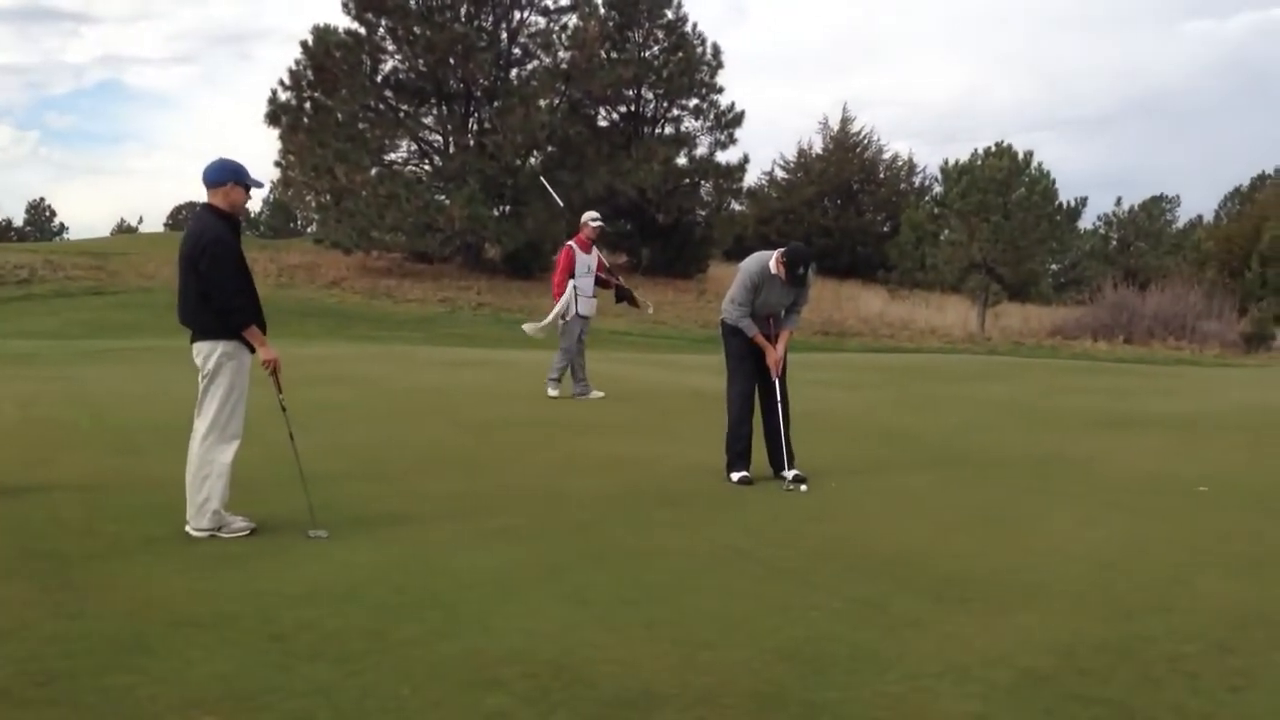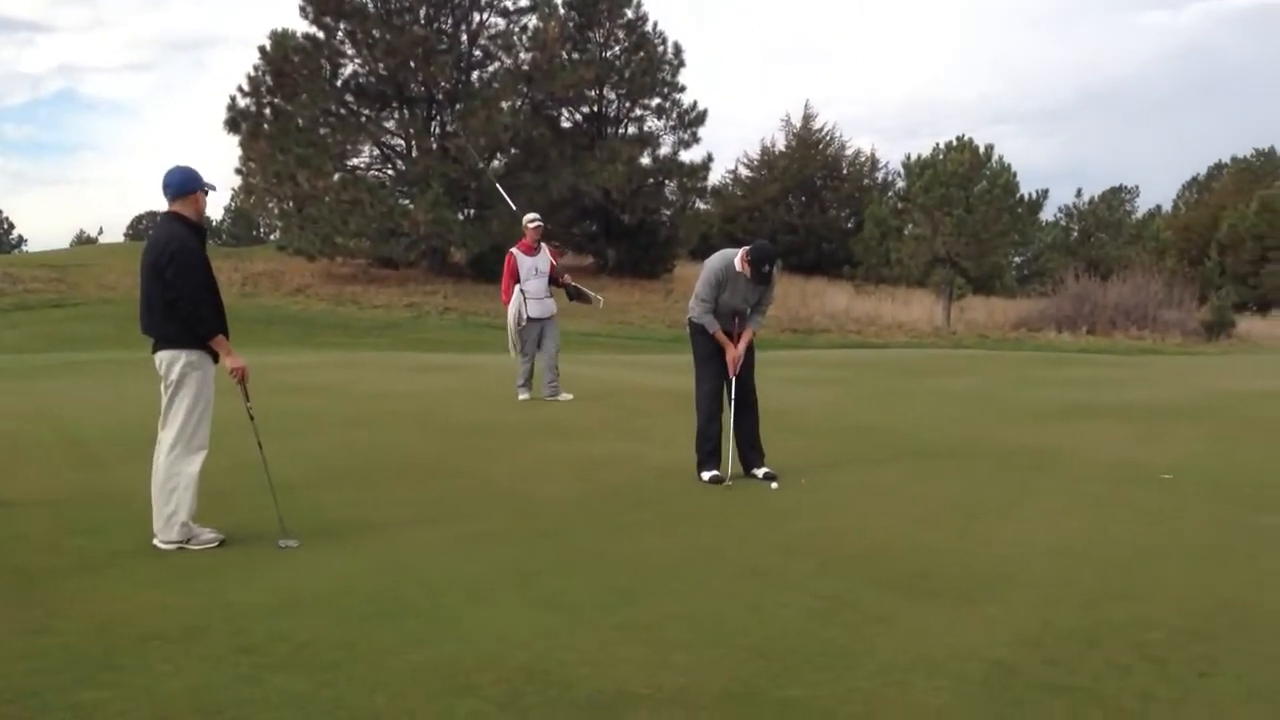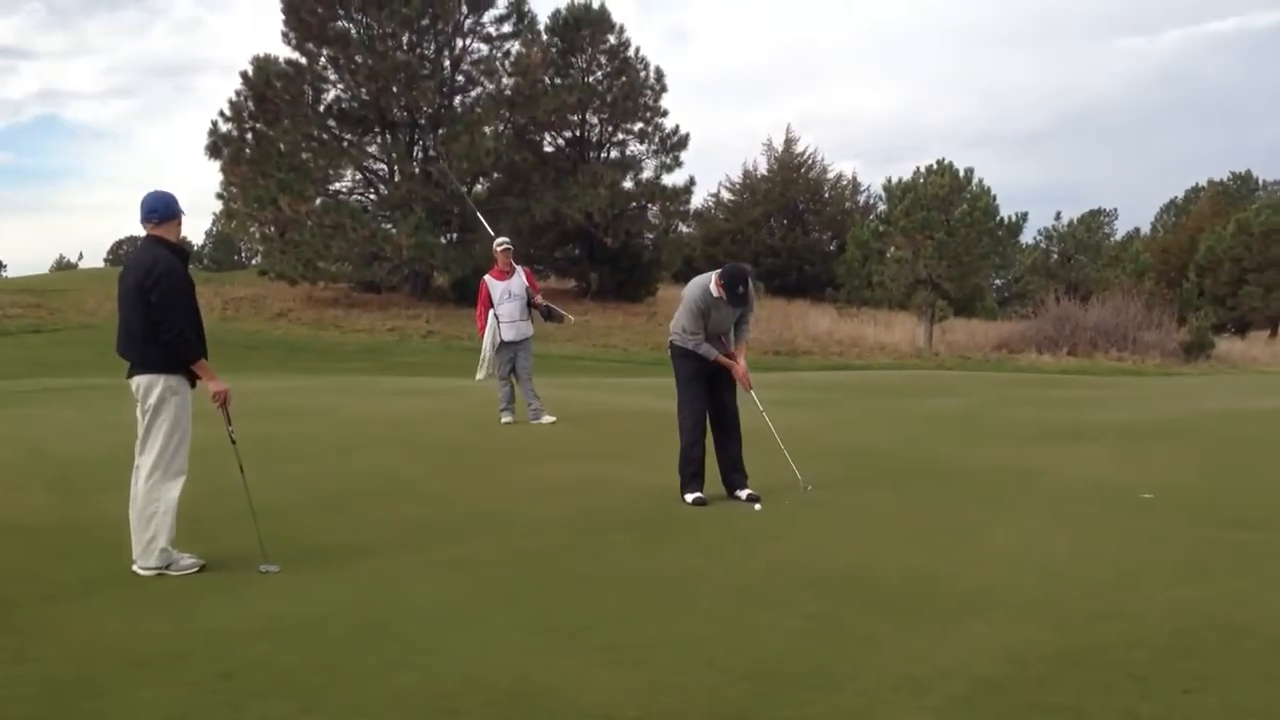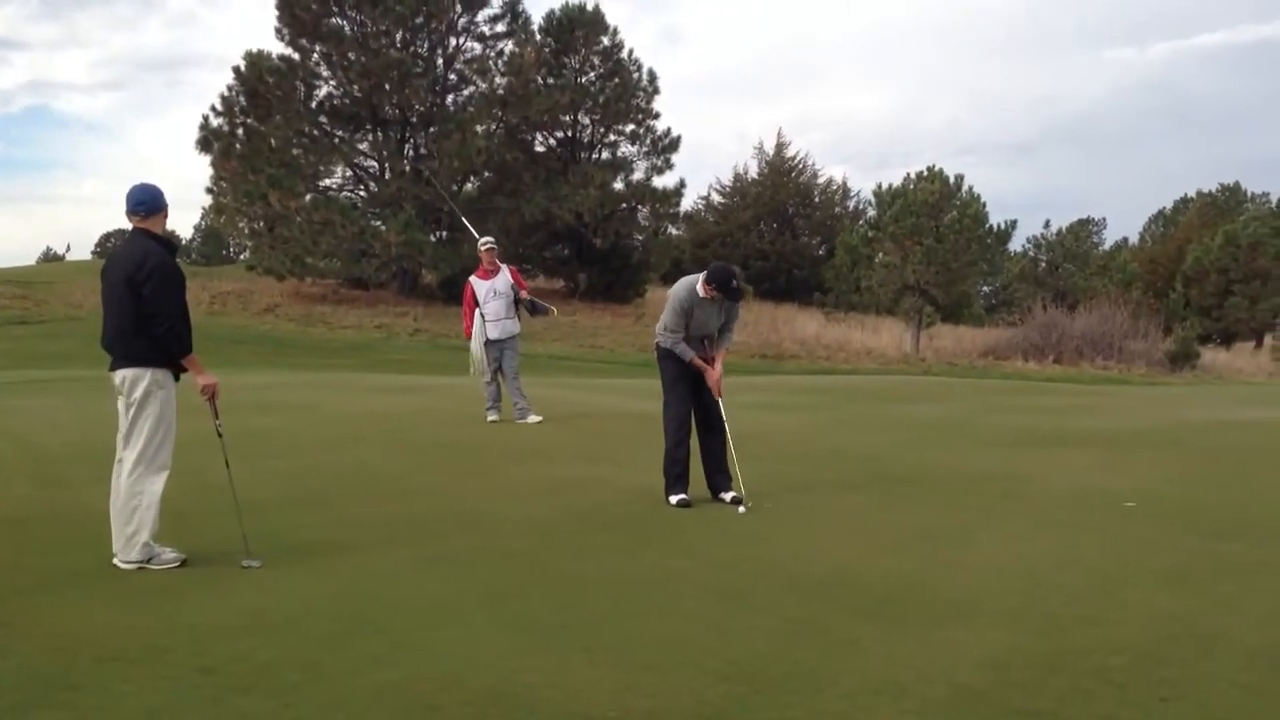
dt=0.5s
person 1, frame 1
left shoulder: (202, 228)
right shoulder: (216, 234)
right elbow: (228, 299)
right wrist: (261, 343)
left hip: (211, 338)
right hip: (224, 342)
left knee: (210, 428)
right knee: (217, 430)
left ankle: (204, 512)
right ankle: (206, 517)
person 1, frame 2
left shoulder: (163, 237)
right shoulder: (182, 242)
right elbow: (194, 307)
right wrist: (227, 352)
left hip: (171, 347)
right hip: (187, 351)
left knee: (173, 438)
right knee: (184, 441)
left ankle: (170, 525)
right ankle: (175, 530)
person 1, frame 3
left shoulder: (135, 262)
right shoulder: (167, 265)
right elbow: (177, 331)
right wrist: (210, 376)
left hip: (143, 371)
right hip: (164, 376)
left knee: (149, 463)
right knee: (163, 466)
left ankle: (149, 551)
right ankle: (155, 555)
person 1, frame 4
left shoulder: (116, 257)
right shoulder: (157, 259)
right elbow: (167, 324)
right wrist: (199, 371)
left hip: (124, 365)
right hip: (149, 370)
left knee: (129, 457)
right knee: (146, 460)
left ankle: (128, 545)
right ankle: (135, 549)
person 2, frame 1
left shoulder: (802, 276)
right shoulder: (753, 268)
left elbow: (794, 311)
right elbow: (740, 315)
left wrist: (781, 345)
right wrist: (767, 349)
left hip: (772, 331)
right hip: (739, 328)
left knee: (777, 396)
right knee: (742, 395)
left ankle: (784, 464)
right ankle: (737, 465)
person 2, frame 2
left shoulder: (768, 275)
right shoulder: (718, 265)
left elbow: (759, 312)
right elbow: (703, 311)
left wrist: (742, 345)
right wrist: (727, 347)
left hip: (740, 330)
right hip: (706, 328)
left knee: (746, 395)
right knee: (710, 395)
left ankle: (754, 462)
right ankle: (707, 465)
person 2, frame 3
left shoulder: (746, 289)
right shoulder: (695, 294)
left elbow: (743, 321)
right elbow: (696, 342)
left wrist: (741, 357)
right wrist: (732, 366)
left hip: (720, 350)
right hip: (688, 350)
left knee: (728, 416)
right knee: (693, 416)
left ankle: (736, 483)
right ankle: (691, 486)
person 2, frame 4
left shoulder: (730, 294)
right shoulder: (682, 293)
left elbow: (727, 329)
right elbow: (674, 341)
left wrist: (718, 364)
right wrist: (705, 370)
left hip: (706, 354)
right hip: (674, 353)
left knee: (713, 419)
right knee: (678, 418)
left ankle: (721, 486)
right ankle: (675, 488)
person 3, frame 1
left shoulder: (594, 251)
right shoulder: (570, 248)
left elbow: (597, 275)
right elbow: (560, 277)
left wrist: (610, 282)
right wrist: (559, 301)
left hip: (585, 308)
right hip: (571, 307)
left knee: (579, 349)
right knee: (567, 346)
left ankle: (582, 388)
right ankle: (553, 383)
person 3, frame 2
left shoulder: (546, 251)
right shoulder: (515, 254)
left elbow: (552, 275)
right elbow: (508, 283)
left wrist: (563, 280)
right wrist: (510, 307)
left hip: (547, 310)
right hip: (527, 311)
left knee: (552, 350)
right knee: (527, 352)
left ankle: (552, 390)
right ankle: (523, 389)
person 3, frame 3
left shoulder: (524, 273)
right shoulder: (488, 280)
left elbow: (535, 296)
right elbow: (482, 309)
left wrist: (538, 300)
right wrist: (484, 333)
left hip: (523, 333)
right hip: (502, 335)
left knee: (525, 375)
right knee: (504, 376)
left ankle: (536, 413)
right ankle: (506, 412)
person 3, frame 4
left shoulder: (509, 272)
right shoulder: (473, 281)
left elbow: (522, 291)
right elbow: (468, 309)
left wrist: (524, 295)
right wrist: (470, 334)
left hip: (510, 332)
right hip: (488, 334)
left knee: (512, 373)
right knee: (490, 375)
left ankle: (523, 412)
right ankle: (492, 410)
